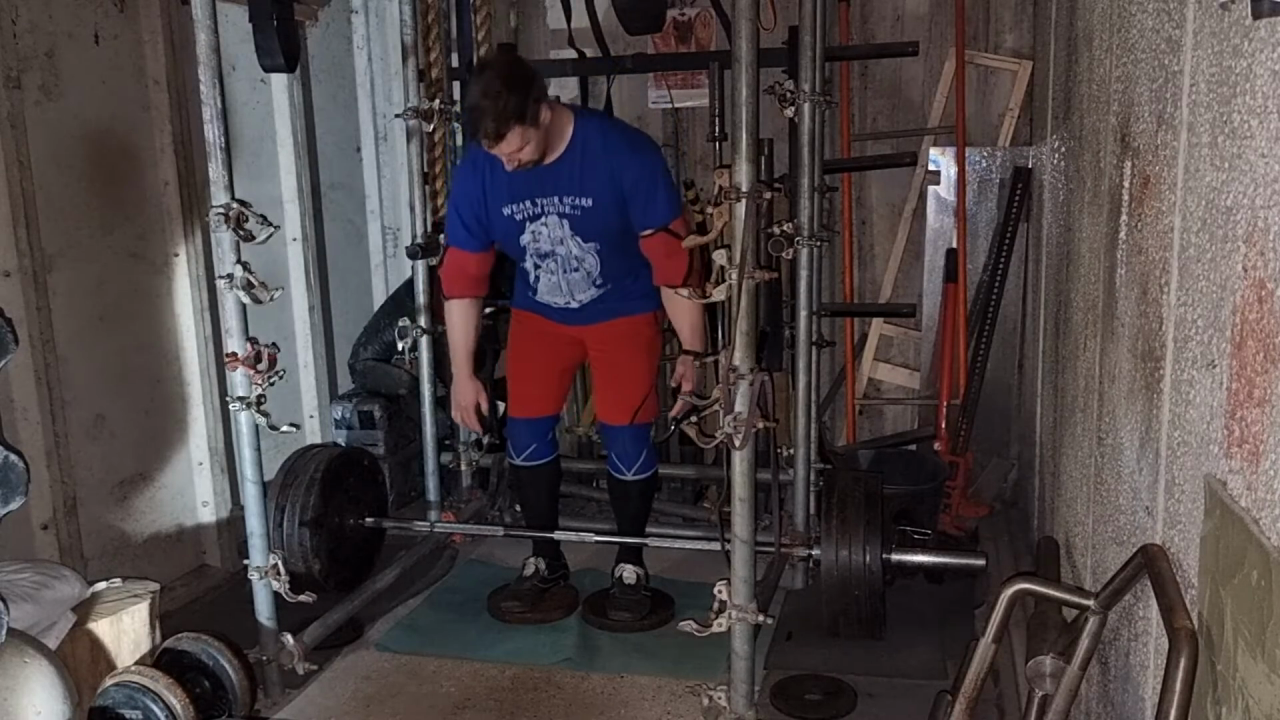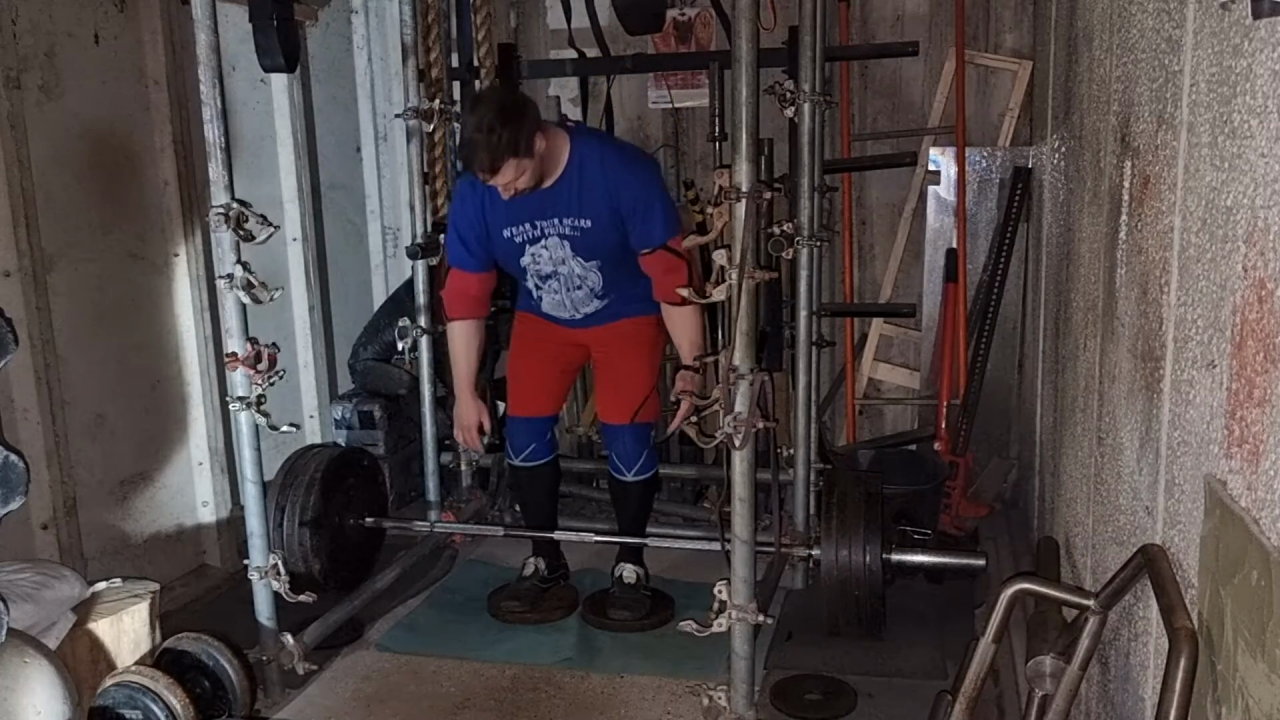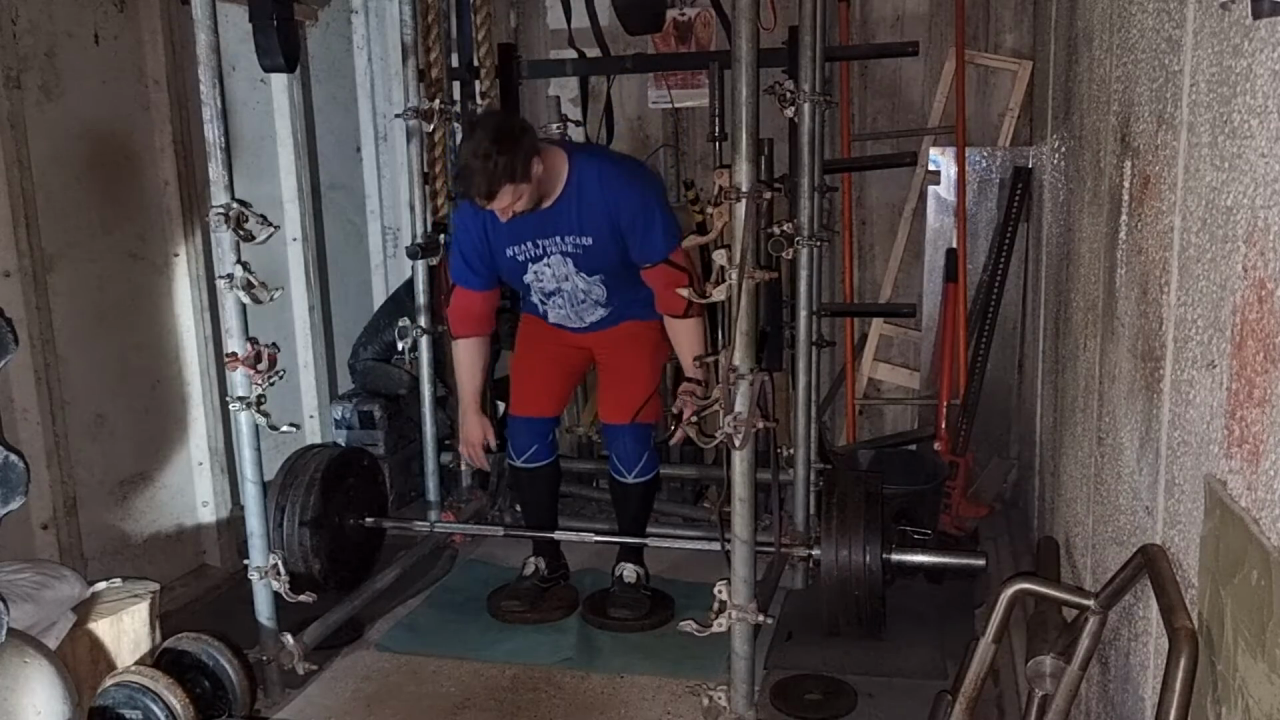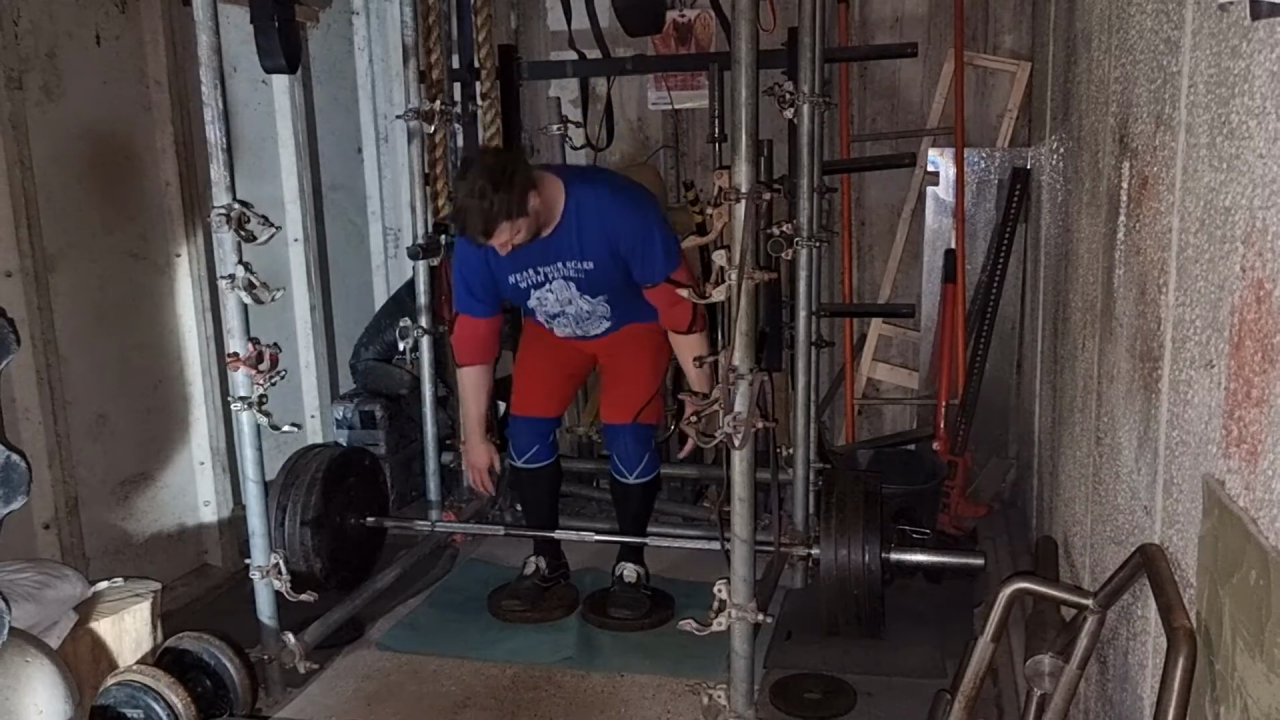
dt=0.3s
person 1, frame 1
left shoulder: (625, 154)
right shoulder: (475, 172)
left elbow: (673, 258)
right elbow: (462, 275)
left wrist: (691, 350)
right wrist: (462, 373)
left hip: (623, 312)
right hip: (538, 314)
left knee: (624, 435)
right knee: (526, 430)
left ankle: (630, 565)
right ankle: (544, 560)
person 1, frame 2
left shoulder: (622, 172)
right shoulder: (474, 195)
left elbow: (673, 275)
right elbow: (465, 297)
left wrist: (690, 365)
right wrist: (465, 393)
left hip: (627, 314)
right hip: (543, 318)
left knee: (625, 434)
right knee: (524, 430)
left ankle: (630, 565)
right ankle: (545, 560)
person 1, frame 3
left shoulder: (621, 186)
right shoulder: (475, 214)
left elbow: (676, 286)
right elbow: (469, 314)
left wrist: (694, 377)
right wrist: (469, 411)
left hip: (630, 317)
right hip: (546, 322)
left knee: (626, 435)
right knee: (526, 431)
left ankle: (630, 564)
right ankle: (545, 560)
person 1, frame 4
left shoulder: (618, 210)
right shoulder: (477, 242)
left elbow: (679, 303)
right elbow: (474, 337)
left wrist: (701, 392)
right wrist: (474, 436)
left hip: (633, 321)
right hip: (550, 327)
left knee: (627, 436)
right knee: (526, 432)
left ankle: (631, 566)
right ankle: (546, 560)
